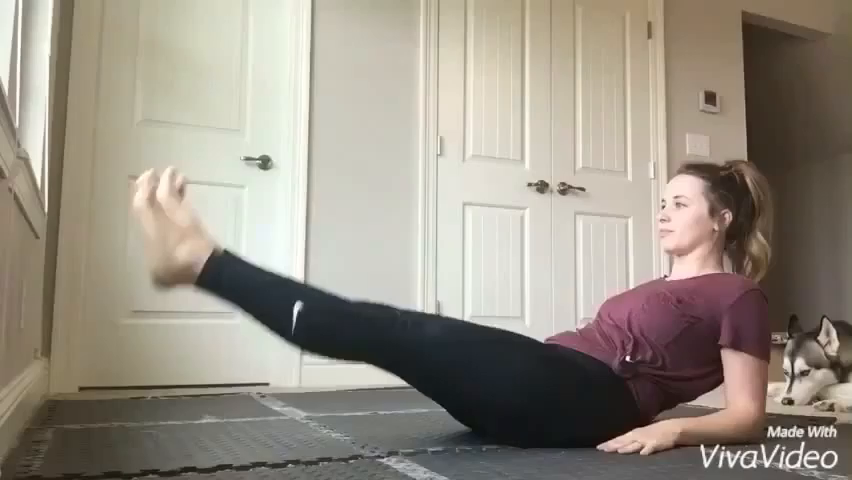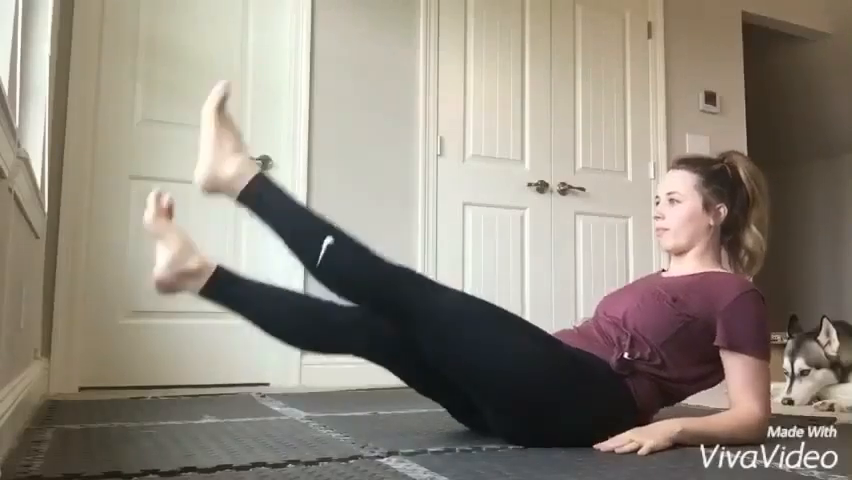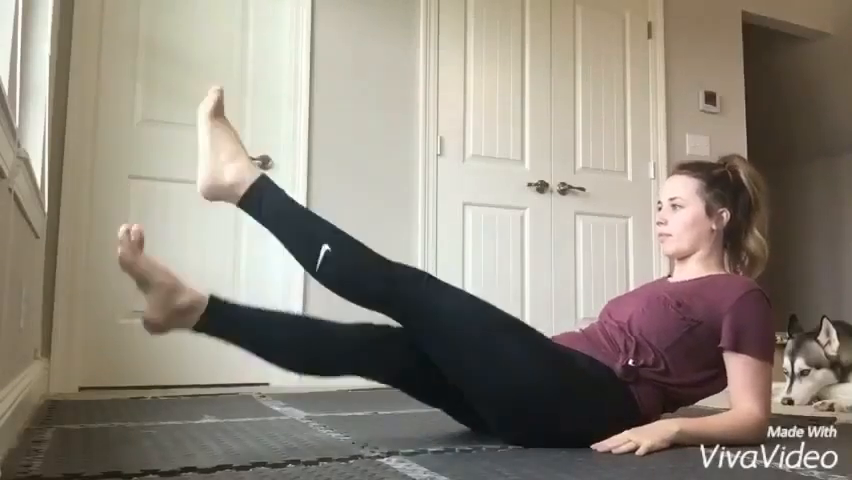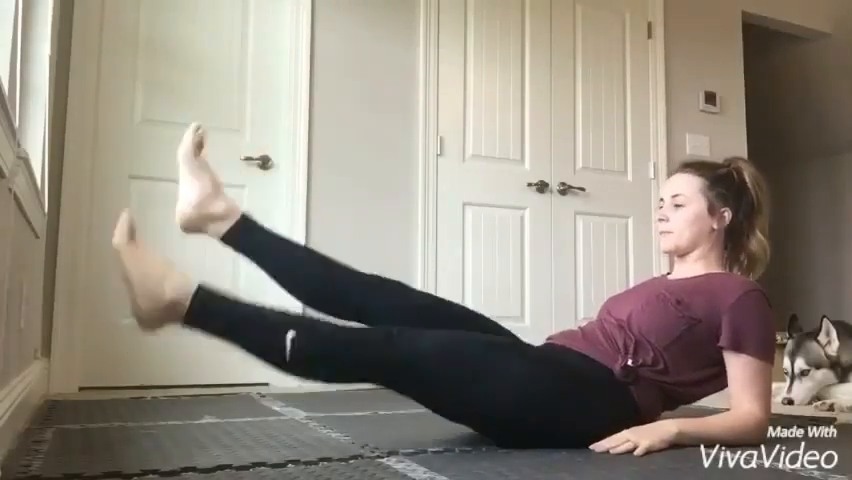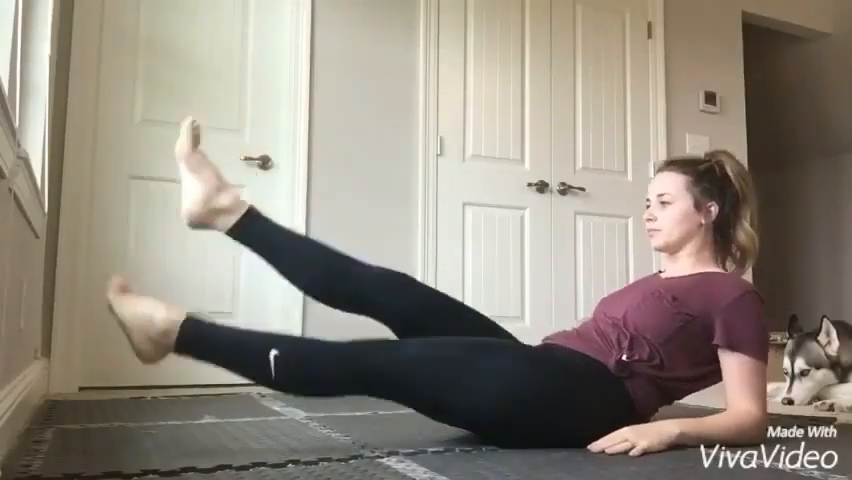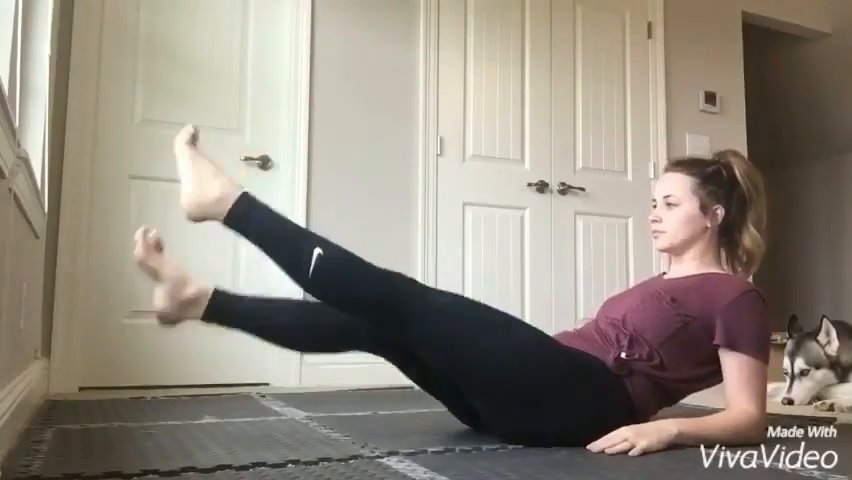
dt=0.4s
person 1, frame 1
left shoulder: (734, 297)
right shoulder: (668, 289)
left elbow: (748, 413)
left wrist: (675, 426)
left hip: (582, 401)
right hip: (554, 392)
left knee: (381, 331)
right knee: (394, 327)
left ankle: (199, 261)
right ankle: (203, 257)
person 1, frame 2
left shoulder: (732, 294)
right shoulder: (663, 283)
left elbow: (750, 414)
left wrist: (674, 424)
left hip: (582, 400)
right hip: (549, 389)
left knee: (405, 304)
right knee: (378, 313)
right ankle: (201, 273)
person 1, frame 3
left shoulder: (739, 299)
right shoulder: (668, 288)
left elbow: (751, 419)
left wrist: (670, 426)
left hip: (585, 406)
right hip: (544, 395)
left knee: (409, 293)
right knee: (378, 345)
left ankle: (243, 182)
right ankle: (193, 307)
person 1, frame 4
left shoulder: (739, 299)
right shoulder: (668, 283)
left elbow: (750, 416)
left wrist: (667, 426)
left hip: (584, 404)
right hip: (547, 391)
left knee: (389, 347)
right knee: (395, 315)
left ankle: (197, 274)
right ankle: (187, 300)
person 1, frame 5
left shoulder: (732, 297)
right shoulder: (660, 282)
left elbow: (749, 417)
left wrist: (670, 427)
left hip: (584, 403)
right hip: (545, 386)
left knee: (372, 361)
right knee: (389, 294)
left ankle: (178, 332)
right ankle: (229, 210)
person 1, frame 6
left shoulder: (733, 297)
right shoulder: (664, 286)
left elbow: (750, 415)
left wrist: (668, 426)
left hip: (582, 401)
right hip: (544, 394)
left knee: (399, 301)
right knee: (370, 315)
left ankle: (226, 204)
right ankle: (198, 300)
